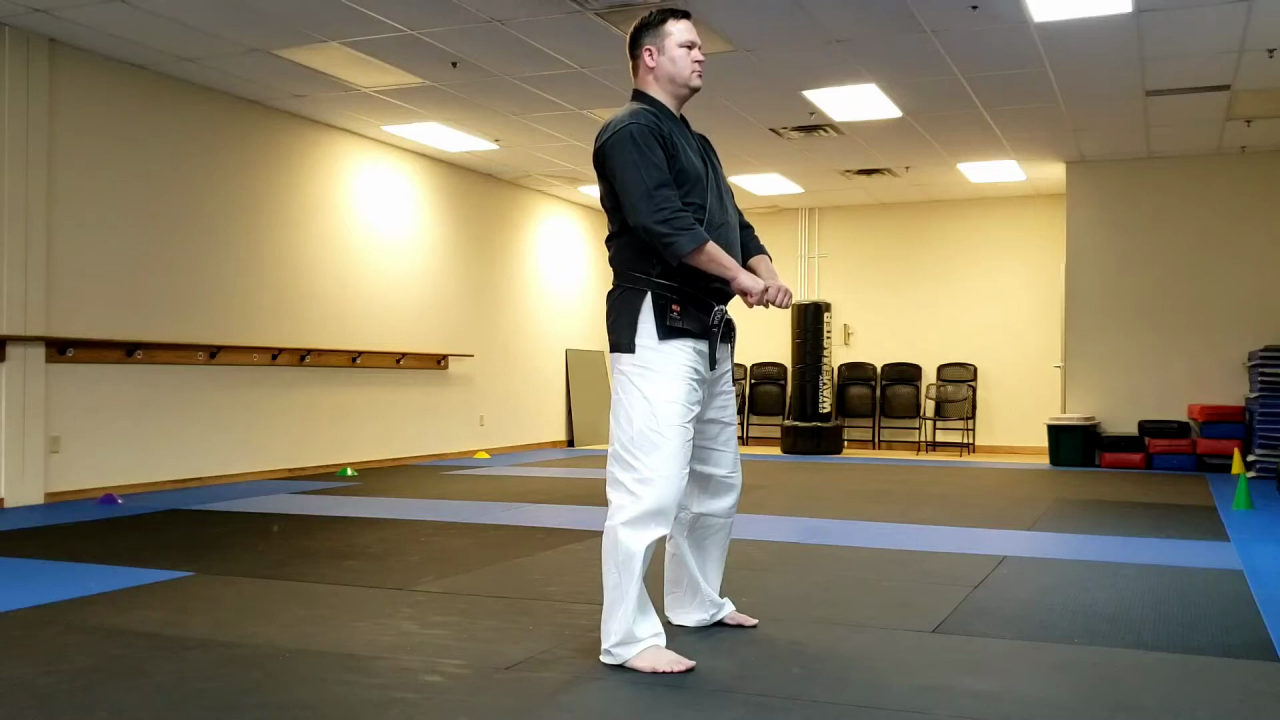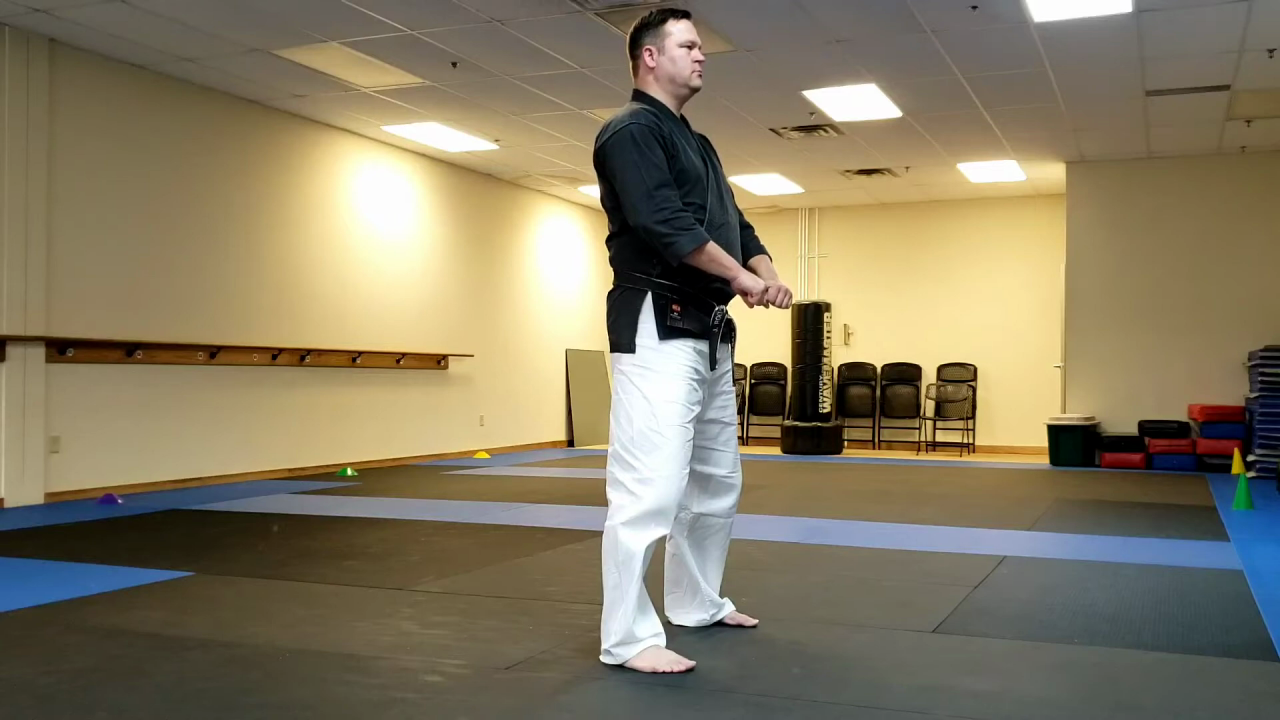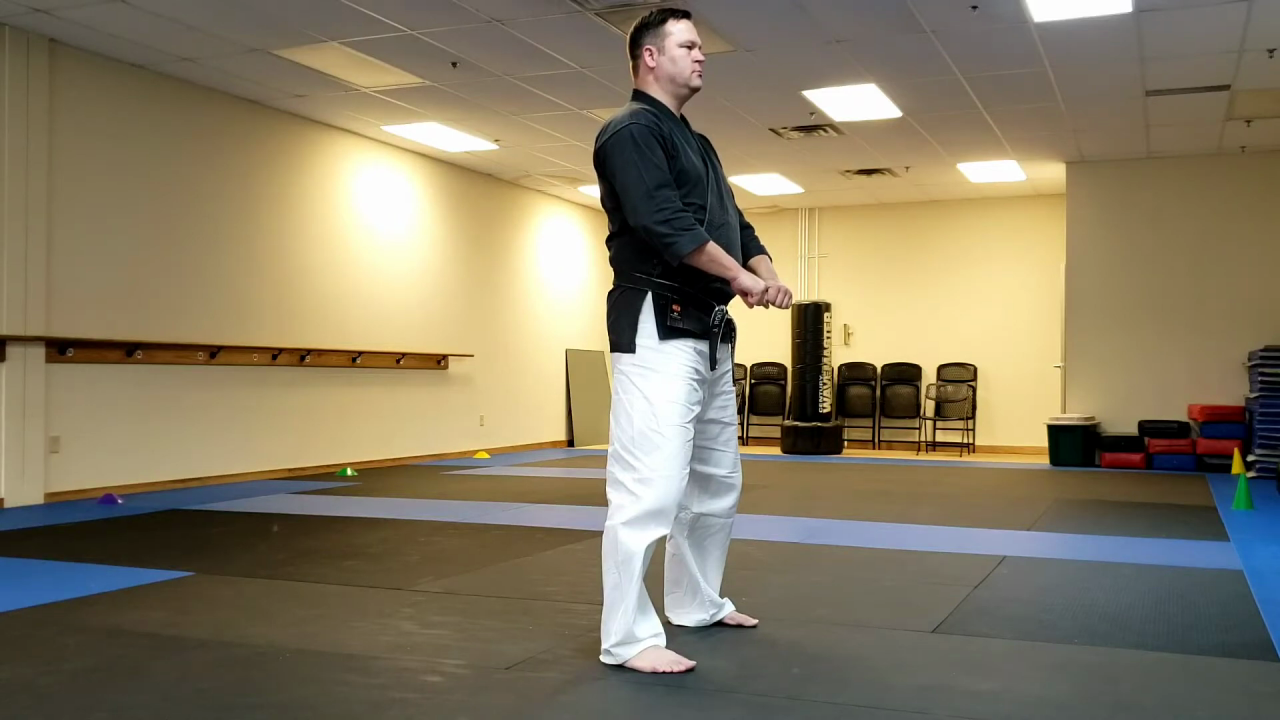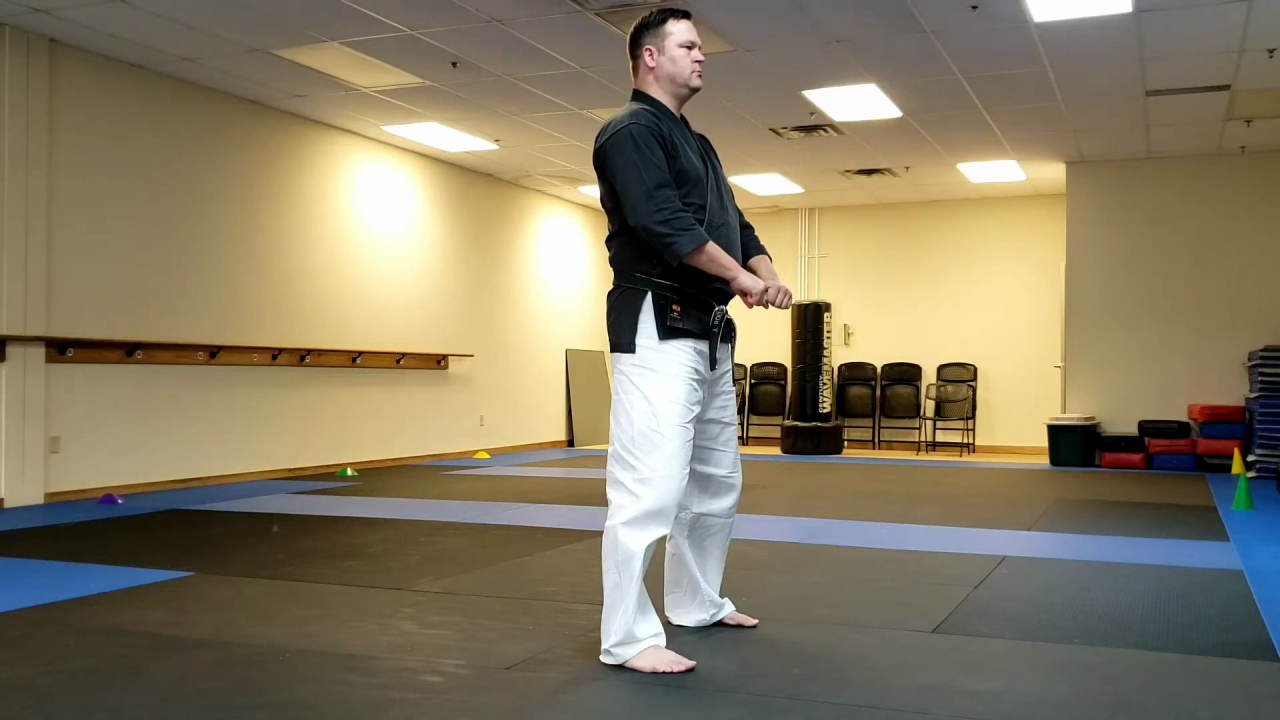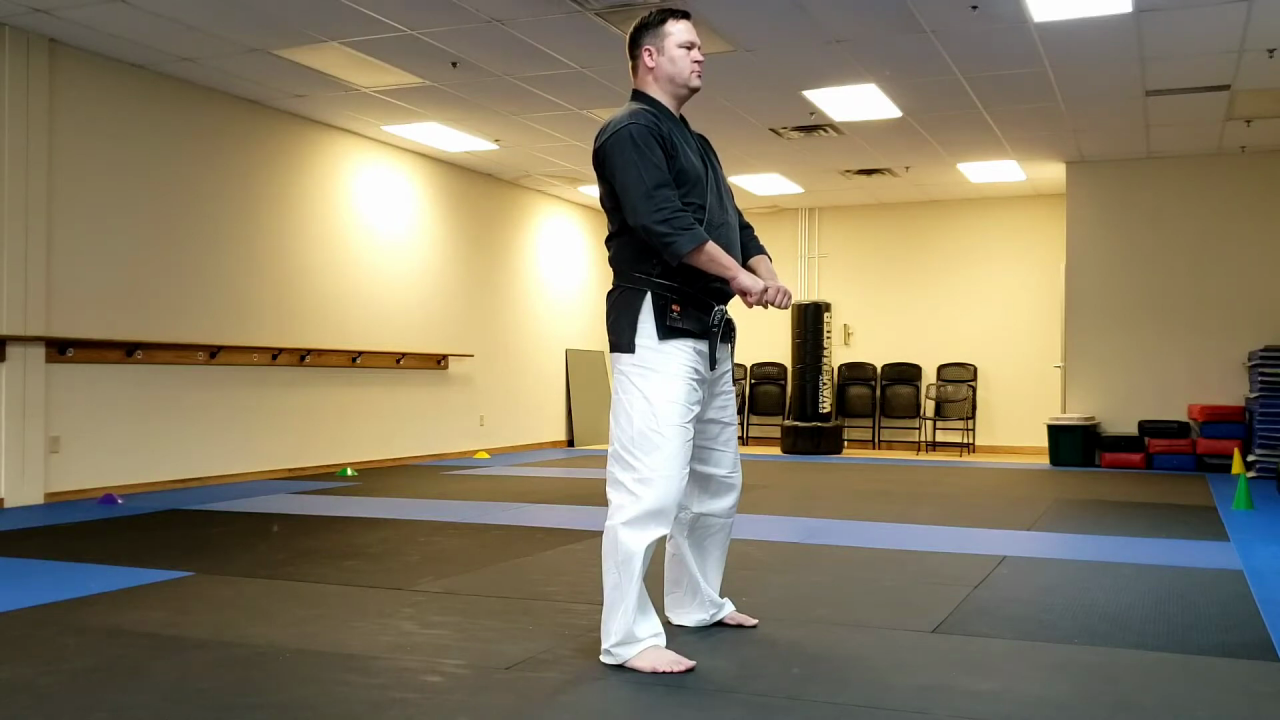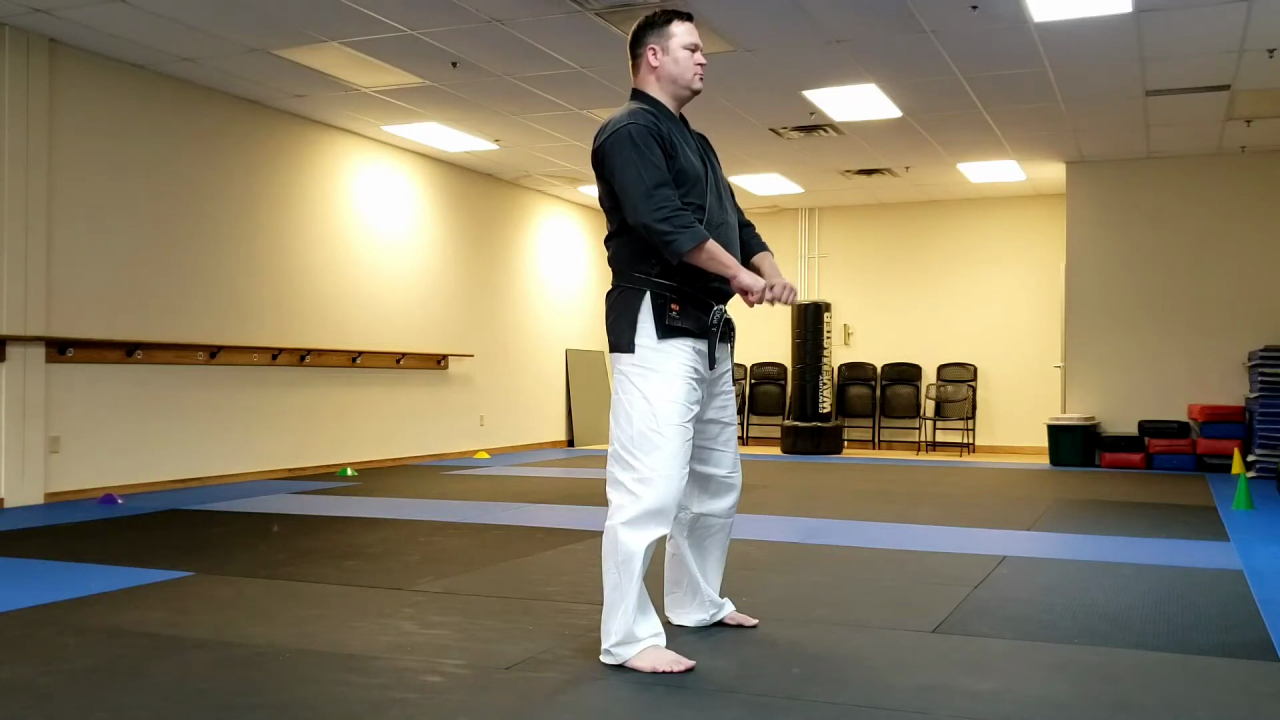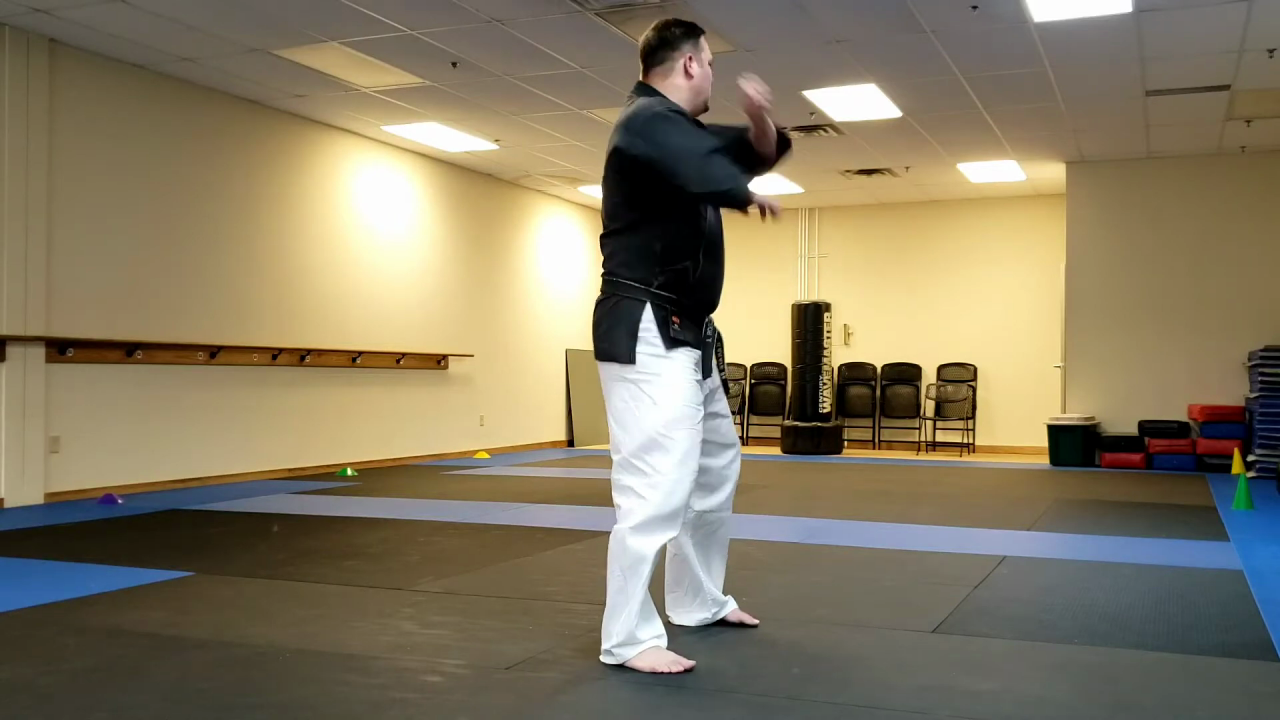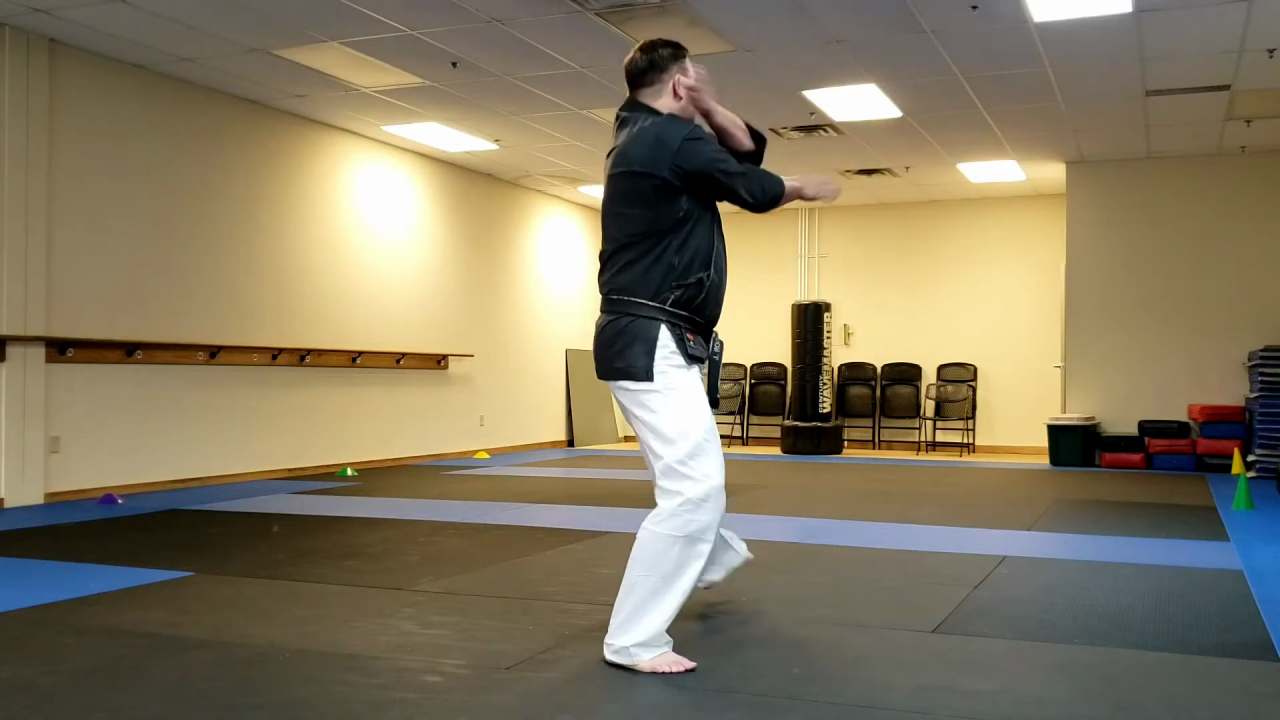
dt=0.2s
person 1, frame 1
left shoulder: (695, 144)
right shoulder: (631, 132)
left elbow: (733, 223)
right elbow: (664, 223)
left wrist: (767, 273)
right wrist: (739, 277)
left hip: (707, 330)
right hip: (658, 327)
left knee: (716, 480)
right knee: (650, 486)
left ankle: (696, 603)
right ankle: (627, 637)
person 1, frame 2
left shoulder: (695, 143)
right shoulder: (631, 132)
left elbow: (733, 223)
right elbow: (664, 223)
left wrist: (768, 275)
right wrist: (740, 277)
left hip: (707, 330)
right hip: (658, 327)
left knee: (716, 480)
right knee: (650, 486)
left ankle: (696, 604)
right ankle: (627, 637)
person 1, frame 3
left shoulder: (696, 143)
right shoulder: (631, 131)
left elbow: (734, 224)
right elbow: (665, 224)
left wrist: (768, 274)
right wrist: (740, 278)
left hip: (708, 330)
right hip: (658, 327)
left knee: (716, 480)
right knee: (650, 485)
left ankle: (696, 603)
right ankle: (627, 636)
person 1, frame 4
left shoulder: (696, 143)
right shoulder: (631, 131)
left elbow: (733, 223)
right elbow: (664, 223)
left wrist: (767, 272)
right wrist: (740, 277)
left hip: (707, 330)
right hip: (658, 327)
left knee: (716, 480)
right knee: (650, 486)
left ankle: (696, 603)
right ankle: (627, 636)
person 1, frame 5
left shoulder: (695, 144)
right shoulder: (630, 131)
left elbow: (732, 224)
right elbow: (663, 223)
left wrist: (768, 274)
right wrist: (739, 277)
left hip: (707, 329)
right hip: (658, 327)
left knee: (716, 480)
right knee: (650, 485)
left ankle: (695, 603)
right ankle: (627, 637)
person 1, frame 6
left shoulder: (694, 143)
right shoulder: (629, 130)
left elbow: (734, 221)
right elbow: (662, 222)
left wrist: (771, 268)
right wrist: (740, 275)
left hip: (705, 329)
right hip: (655, 326)
left knee: (715, 480)
right knee: (649, 485)
left ankle: (696, 604)
right ankle: (627, 638)
person 1, frame 7
left shoulder: (685, 133)
right shoulder: (650, 122)
left elbow: (762, 154)
right elbow: (718, 179)
left wrist: (759, 117)
right wrist: (755, 197)
left hip: (686, 333)
right hip: (647, 333)
left knee: (713, 469)
right knee: (659, 489)
left ankle: (699, 602)
right ankle: (627, 638)
person 1, frame 8
left shoulder: (646, 135)
right shoulder: (669, 138)
left elbow: (744, 153)
right elbow: (752, 187)
left wrist: (709, 110)
right wrist: (803, 187)
left hip: (656, 339)
right hip: (653, 342)
left knee: (696, 470)
right knee: (694, 485)
left ankle: (710, 556)
right ankle: (634, 640)
